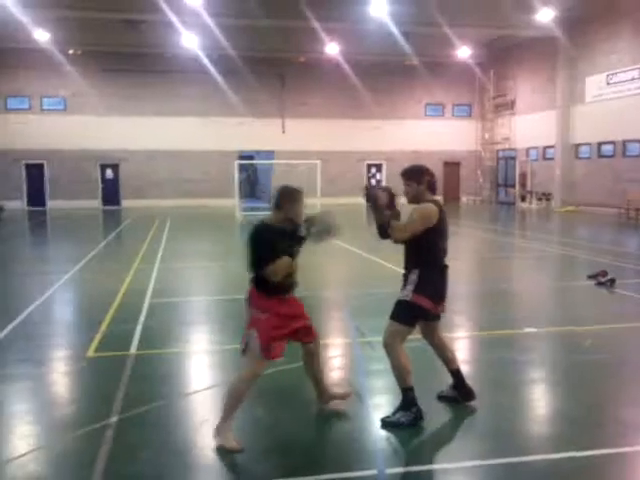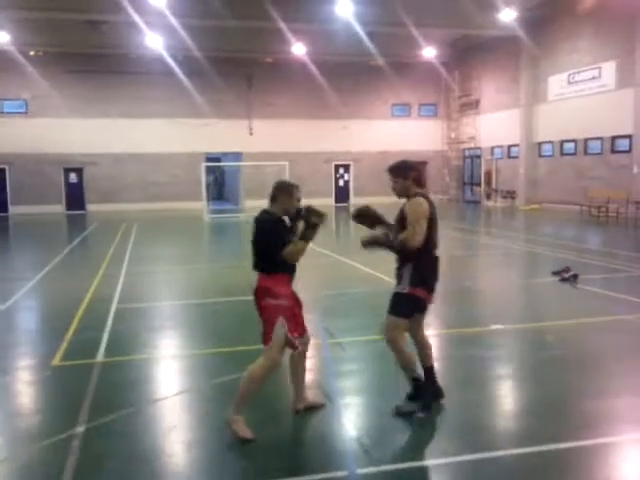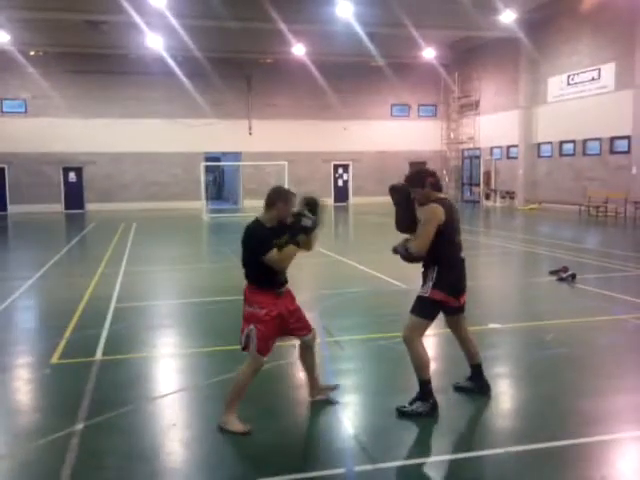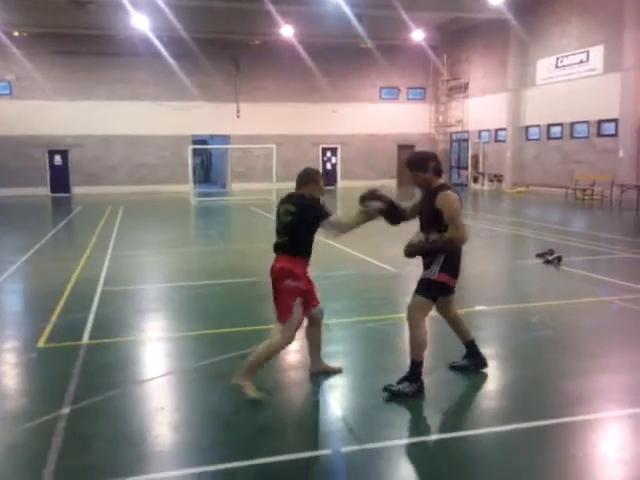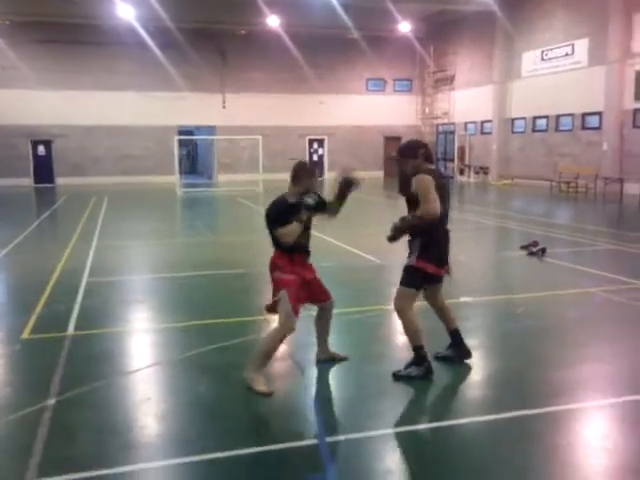
dt=0.5s
person 1, frame 1
left shoulder: (427, 209)
right shoulder: (429, 210)
left elbow: (396, 234)
right elbow: (404, 234)
left wrist: (380, 205)
right wrist: (390, 208)
left hip: (421, 283)
right hip: (432, 280)
left knee: (392, 341)
right knee: (433, 336)
left ankle: (410, 408)
right ankle: (461, 388)
person 1, frame 2
left shoulder: (417, 203)
right shoulder: (415, 203)
left elbow: (413, 241)
right elbow: (401, 234)
left wrist: (380, 238)
right wrist: (379, 221)
left hip: (415, 275)
right hip: (419, 273)
left knee: (393, 335)
right knee: (415, 331)
left ankle: (421, 393)
right ankle: (430, 385)
person 1, frame 3
left shoulder: (432, 209)
right shoulder: (446, 206)
left elbow: (418, 249)
right elbow: (422, 234)
left wrist: (402, 248)
left hip: (440, 278)
right hip: (455, 275)
left knee: (411, 335)
right knee: (459, 329)
left ankle: (426, 399)
right ankle: (478, 379)
person 1, frame 4
left shoulder: (446, 196)
right shoulder: (429, 194)
left elbow: (459, 236)
right elbow: (404, 215)
left wrist: (423, 244)
right wrist: (384, 201)
left hip: (443, 262)
right hip: (438, 261)
left knee: (415, 314)
right knee: (447, 310)
left ankle: (414, 379)
right ankle: (474, 356)
person 1, frame 5
left shoulder: (423, 179)
right shoulder: (436, 177)
left elbow: (432, 210)
right elbow: (414, 198)
left wrist: (403, 226)
left hip: (425, 250)
right hip: (437, 248)
left knee: (402, 303)
right knee: (435, 299)
left ankle: (421, 363)
right ankle: (458, 347)
person 2, frame 1
left shoulder: (289, 226)
right shoulder: (261, 234)
right elbow: (275, 275)
right wrist: (294, 245)
left hip: (288, 300)
right hip: (266, 304)
left knee: (312, 346)
right knee: (254, 368)
left ankle: (324, 396)
right ankle: (224, 427)
person 2, frame 2
left shoulder: (273, 221)
right shoulder: (270, 222)
left elbow: (289, 248)
right elbow: (291, 255)
left wrist: (303, 224)
right wrist: (307, 229)
left hip: (279, 287)
right hip: (274, 289)
left knee: (300, 342)
right knee: (273, 356)
left ankle: (300, 398)
right ankle: (236, 414)
person 2, frame 3
left shoulder: (283, 226)
right shoulder: (254, 232)
left elbow: (307, 246)
right elbow: (281, 262)
left wrist: (308, 229)
right wrist: (297, 234)
left hip: (281, 294)
right hip: (259, 300)
left knee: (308, 337)
right knee: (255, 361)
left ankle: (315, 387)
right ankle: (228, 414)
person 2, frame 4
left shoulder: (287, 203)
right shoulder: (308, 204)
right elbow: (338, 227)
right wrist: (364, 216)
left hip: (292, 268)
right hip: (290, 271)
left knee: (316, 315)
right knee: (286, 334)
left ankle: (316, 363)
right ankle: (244, 376)
person 2, frame 5
left shoulder: (307, 199)
right shoulder: (277, 207)
left elbow: (333, 211)
right elbow: (286, 238)
left wrist: (344, 190)
right wrist: (303, 213)
left hip: (302, 264)
right hip: (285, 268)
left knee: (326, 304)
right knee: (286, 325)
left ankle: (323, 350)
right ankle: (254, 371)
